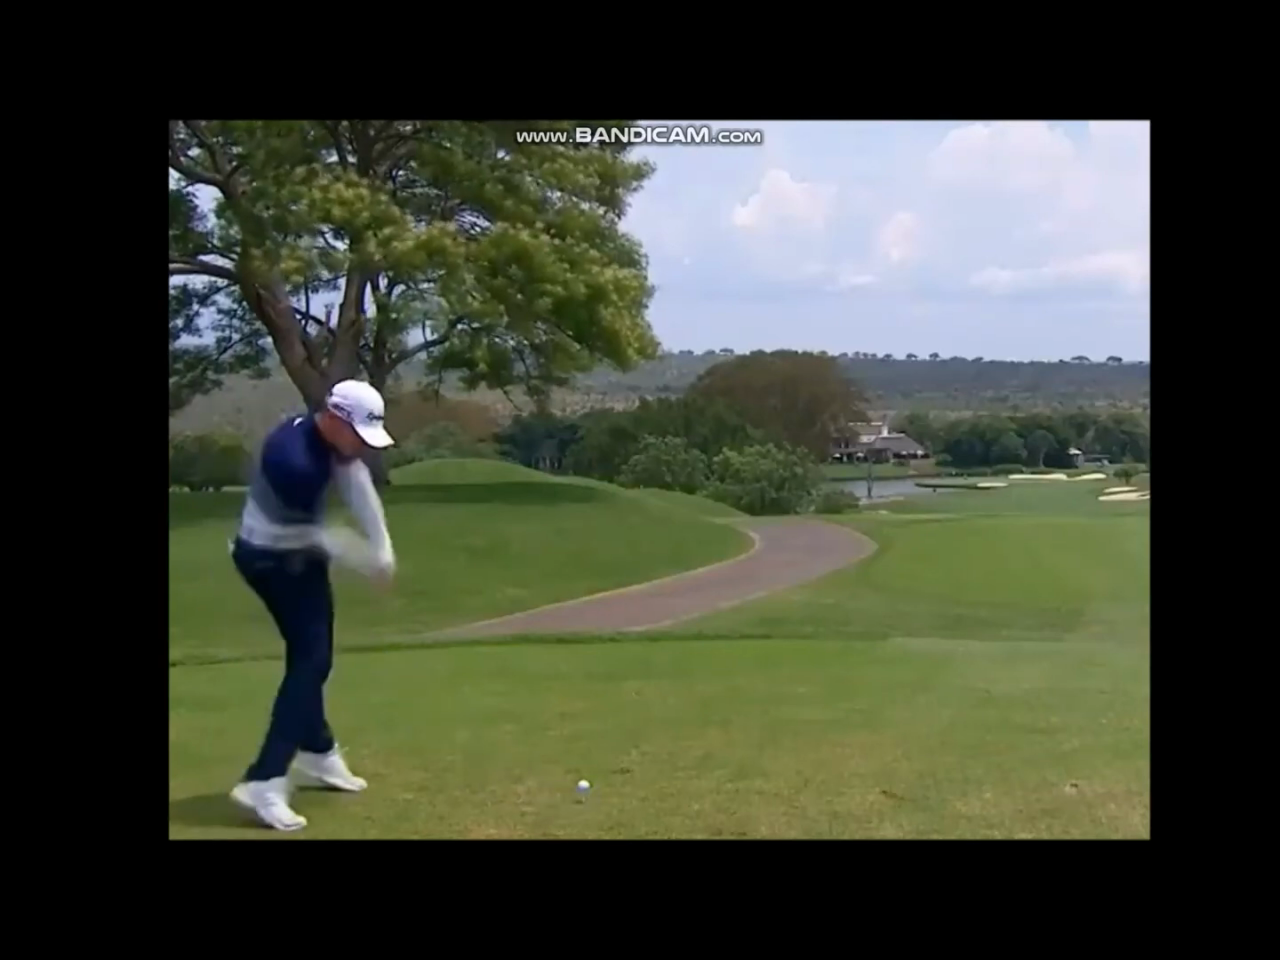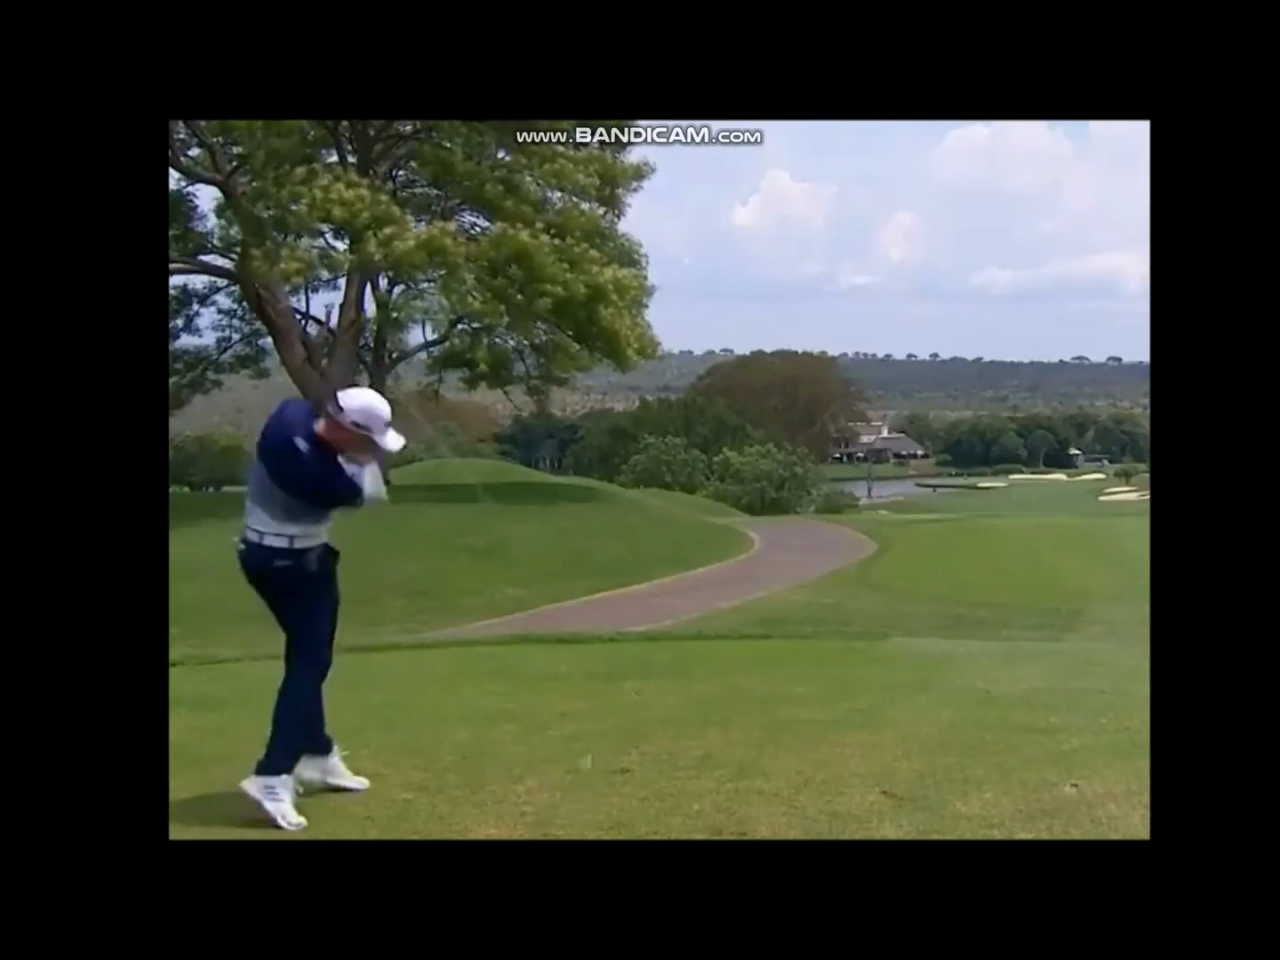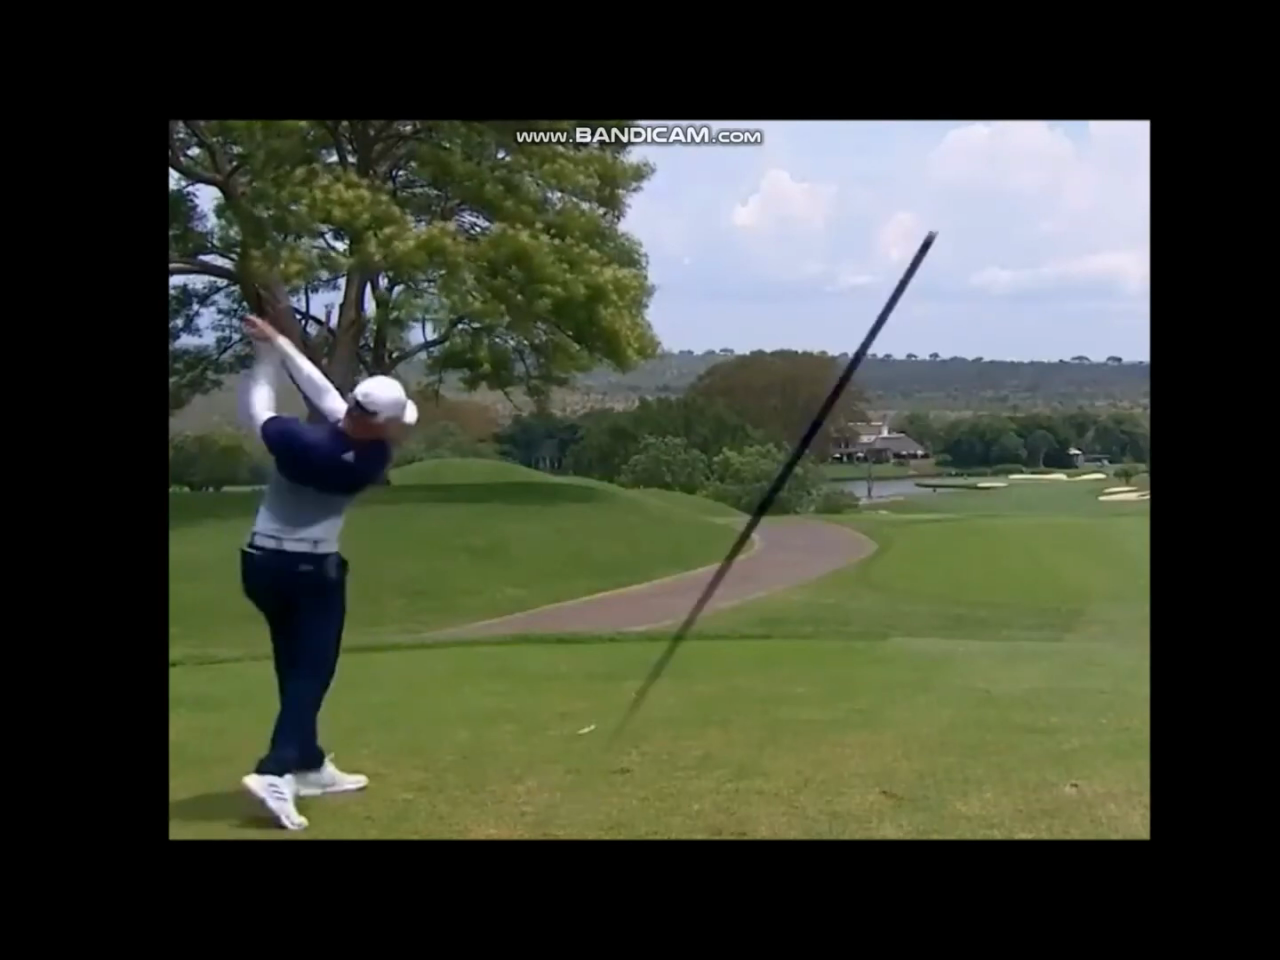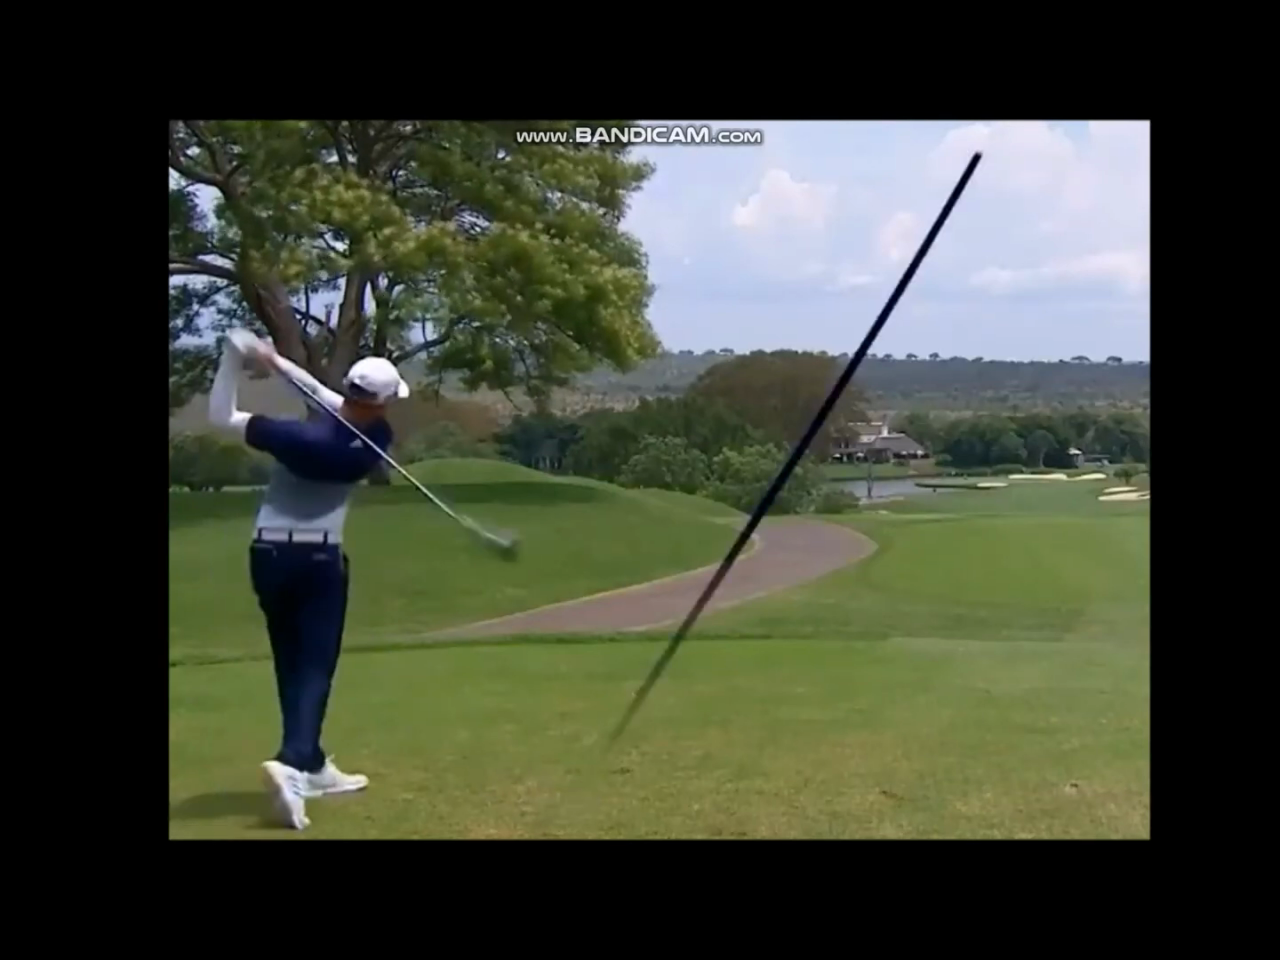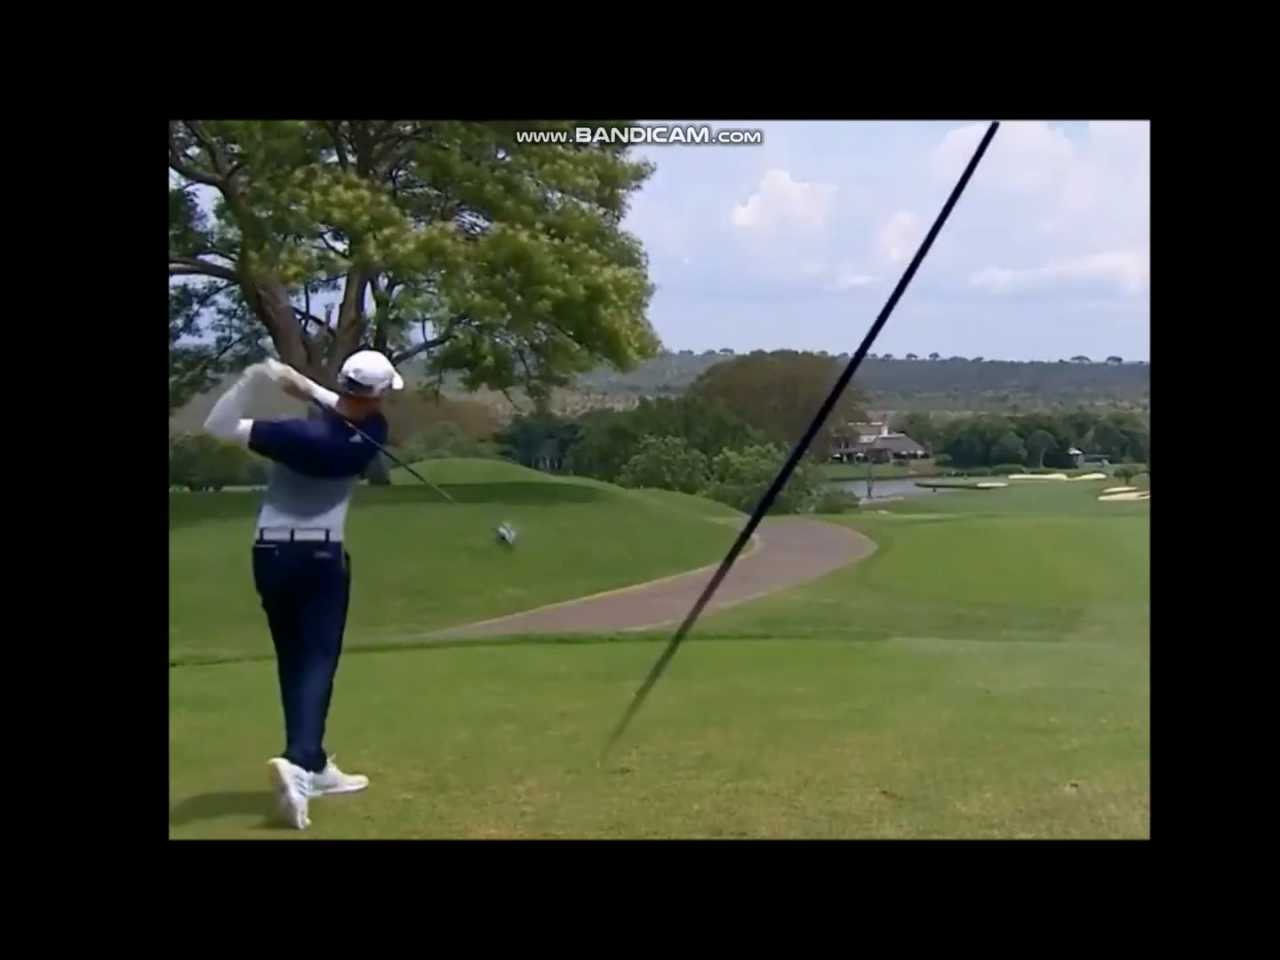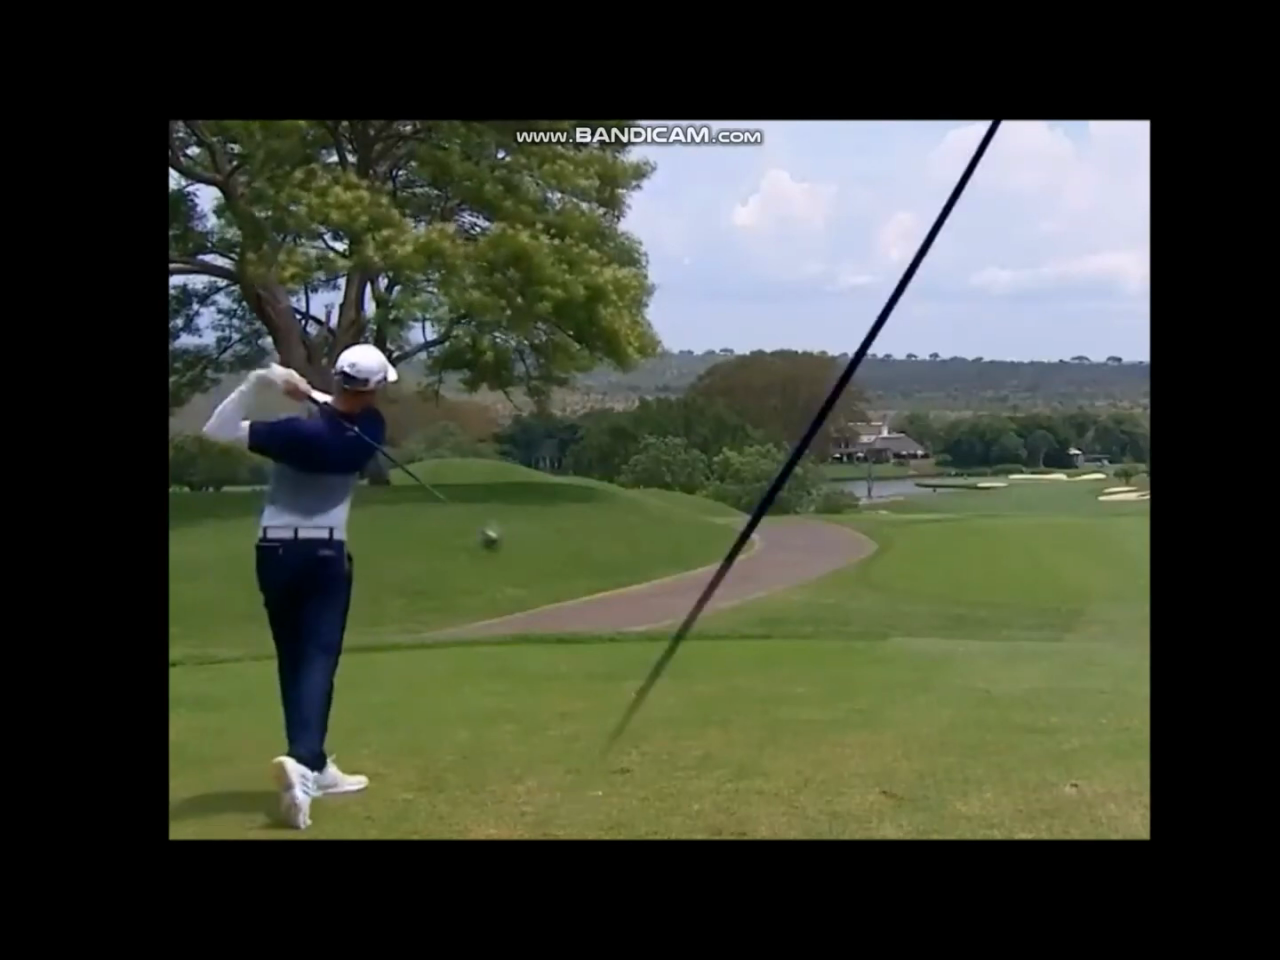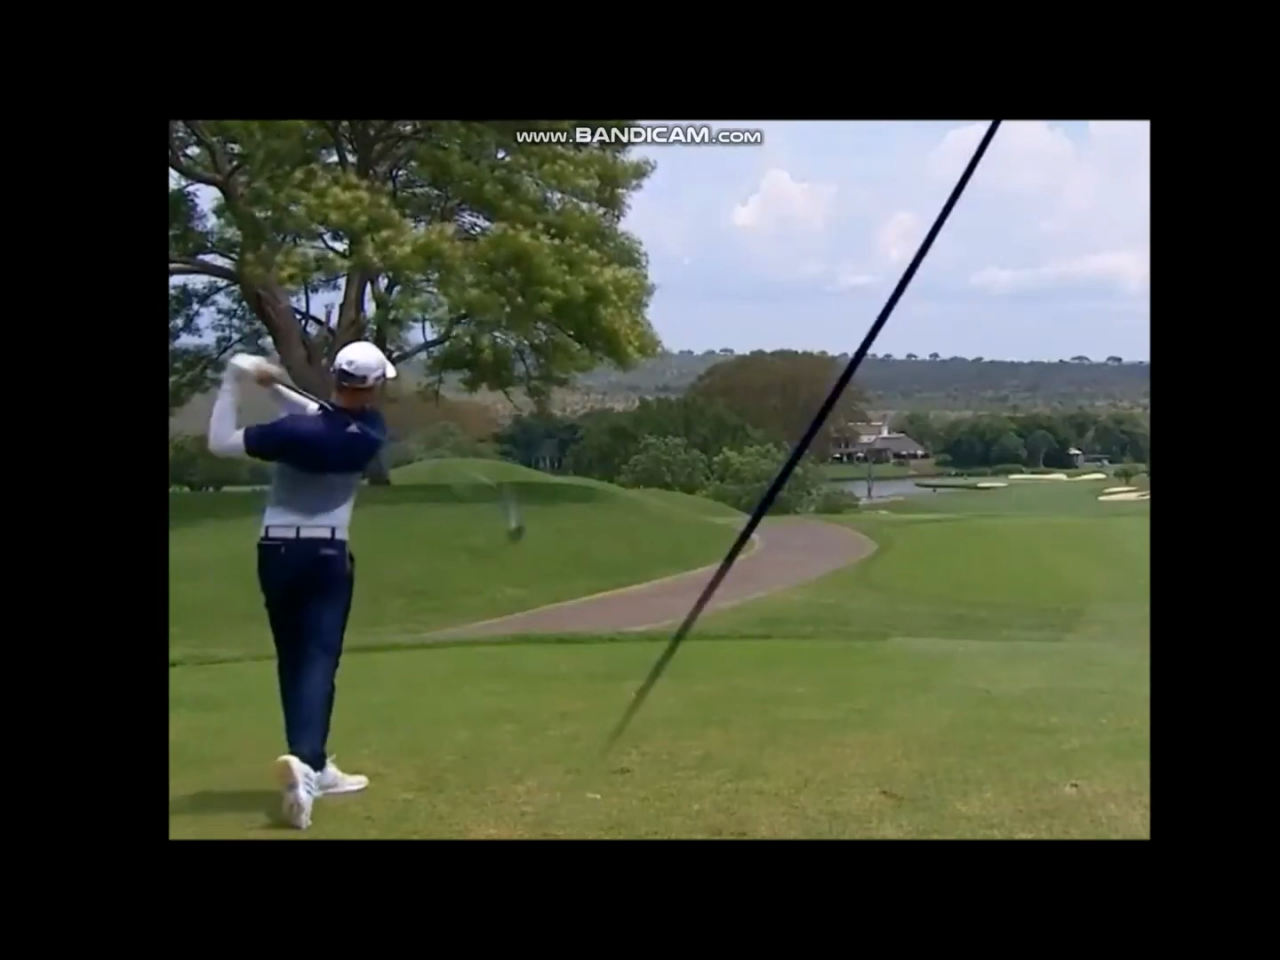
dt=0.1s
person 1, frame 1
left shoulder: (334, 439)
right shoulder: (292, 458)
left elbow: (361, 489)
right elbow: (318, 536)
left wrist: (381, 545)
right wrist: (368, 562)
left hip: (291, 557)
right hip: (275, 558)
left knee: (311, 655)
right knee: (309, 661)
left ankle: (315, 753)
right ankle: (264, 782)
person 1, frame 2
left shoulder: (284, 421)
right shoulder: (340, 478)
right elbow: (369, 491)
left hip: (258, 557)
right hip: (299, 562)
left knee: (305, 659)
right knee: (308, 664)
left ankle: (316, 757)
right ankle: (272, 778)
person 1, frame 3
left shoulder: (298, 441)
right shoulder: (369, 460)
left elbow: (255, 412)
right elbow: (334, 409)
left wrist: (272, 349)
right wrist: (281, 345)
left hip: (261, 563)
right hip: (312, 568)
left knee: (296, 663)
right knee: (311, 671)
left ankle: (307, 766)
right ankle: (275, 773)
person 1, frame 4
left shoulder: (301, 438)
right shoulder: (374, 442)
left elbow: (220, 417)
right elbow: (349, 412)
left wrist: (235, 356)
right wrist: (288, 367)
left hip: (267, 557)
right hip: (320, 562)
left knee: (290, 663)
right knee: (315, 666)
left ankle: (310, 765)
right ankle: (293, 764)
person 1, frame 5
left shoulder: (299, 435)
right shoulder: (372, 434)
left elbow: (218, 427)
right elbow: (345, 411)
left wrist: (257, 376)
right wrist: (300, 381)
left hip: (271, 556)
right hip: (322, 559)
left knee: (292, 663)
right knee: (317, 663)
left ankle: (313, 767)
right ankle: (298, 762)
person 1, frame 6
left shoulder: (297, 430)
right shoulder: (370, 431)
left elbow: (217, 430)
right elbow: (340, 414)
left wrist: (259, 380)
right wrist: (302, 388)
left hip: (275, 554)
right hip: (326, 557)
left knee: (293, 660)
right knee: (318, 659)
left ankle: (313, 766)
right ankle: (303, 760)
person 1, frame 7
left shoulder: (296, 432)
right shoulder: (370, 432)
left elbow: (220, 443)
left wrist: (237, 377)
right wrist: (278, 386)
left hip: (277, 553)
right hip: (328, 556)
left knee: (293, 660)
right knee: (319, 660)
left ankle: (312, 766)
right ankle: (306, 760)
